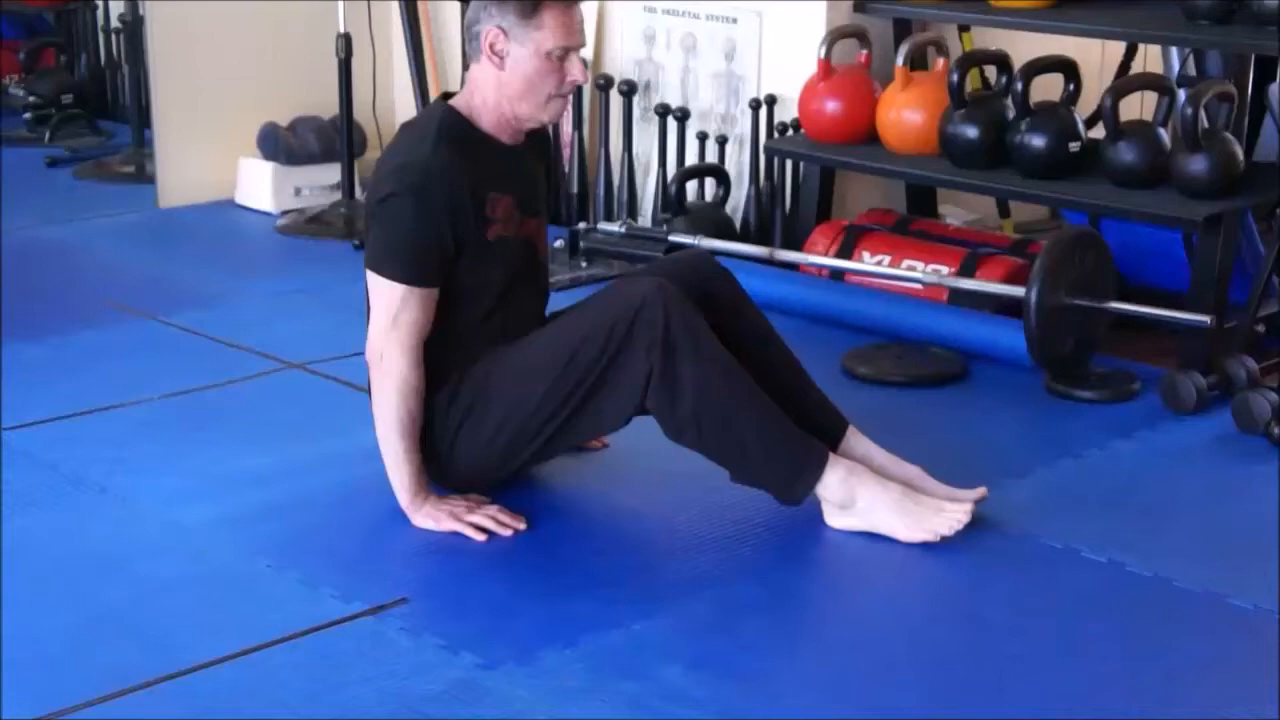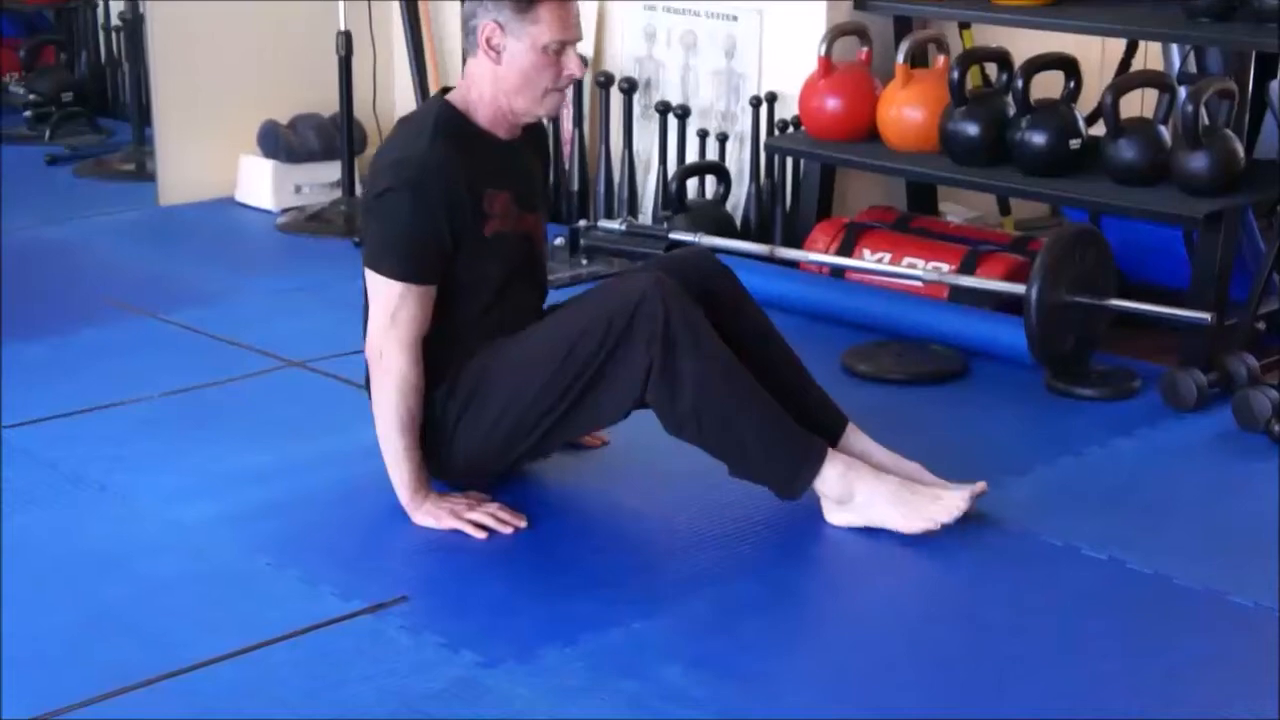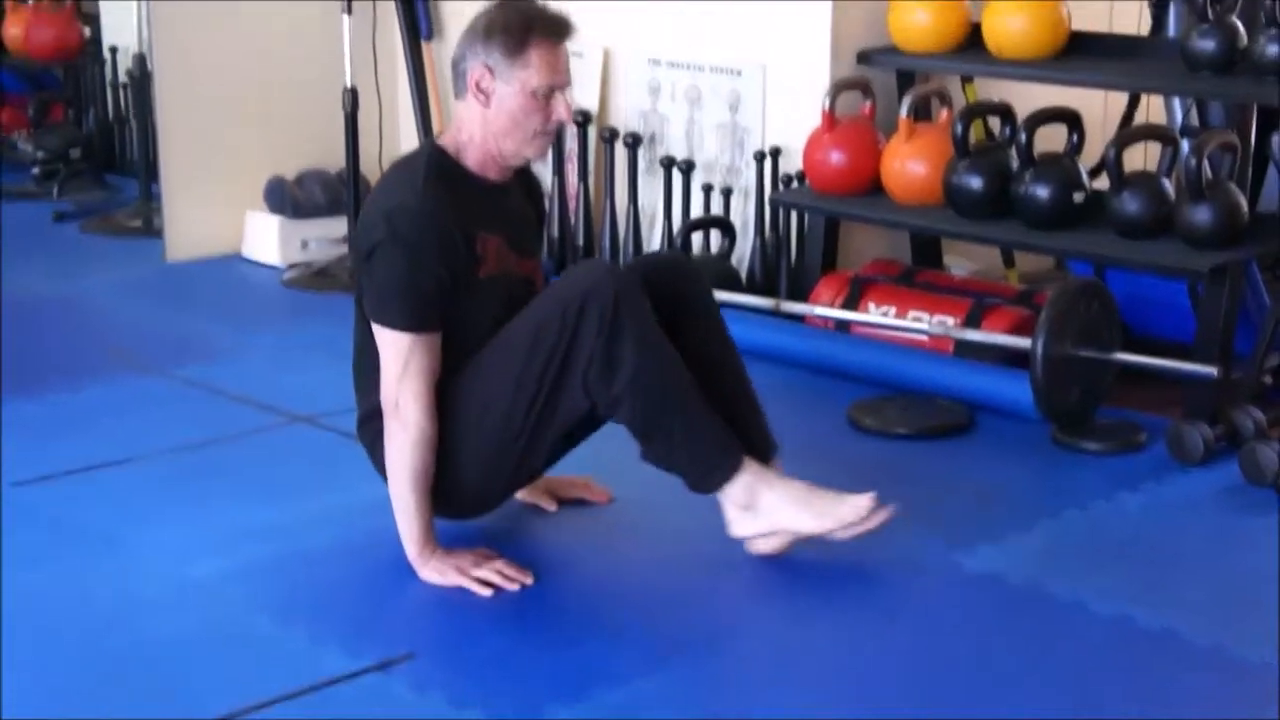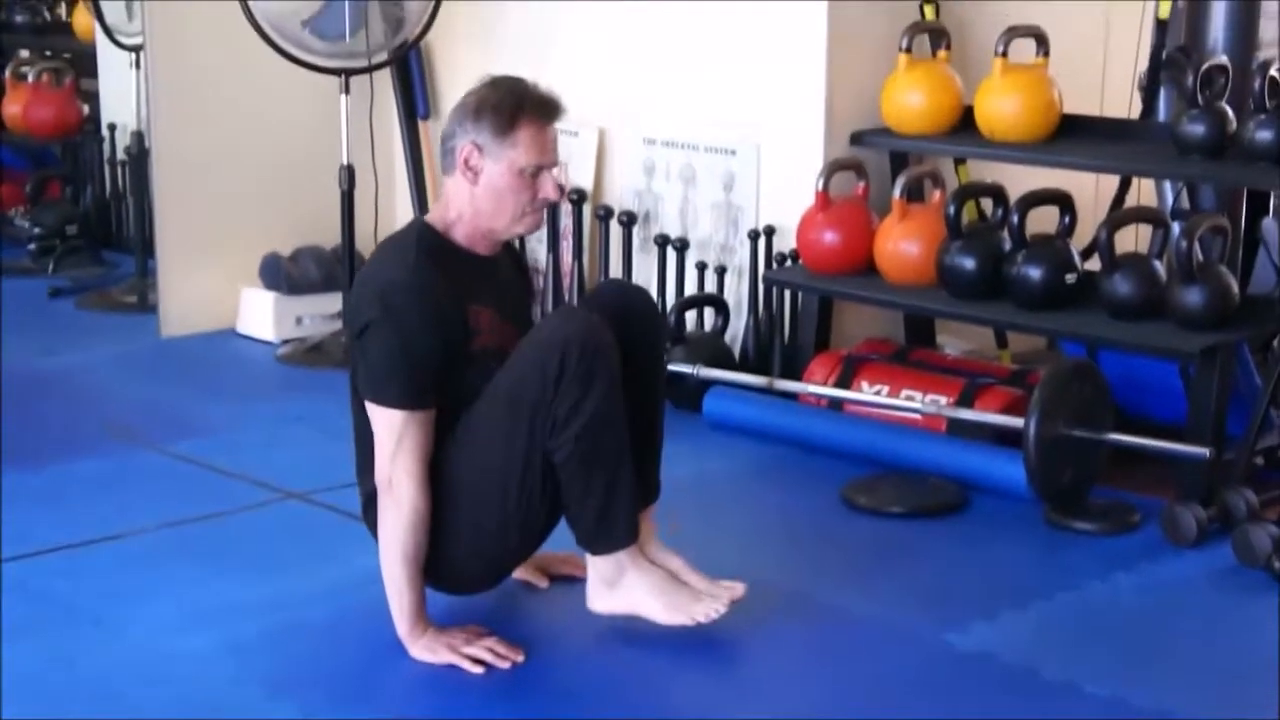
dt=0.4s
person 1, frame 1
left shoulder: (527, 143)
right shoulder: (426, 172)
right elbow: (391, 346)
left wrist: (554, 402)
right wrist: (417, 498)
left hip: (508, 385)
right hip: (456, 424)
left knee: (695, 280)
right knee: (648, 315)
left ankle: (846, 451)
right ankle: (836, 486)
person 1, frame 2
left shoulder: (525, 140)
right shoulder: (422, 166)
right elbow: (390, 343)
left wrist: (543, 405)
right wrist: (416, 497)
left hip: (505, 378)
right hip: (453, 415)
left knee: (695, 276)
right knee: (649, 310)
left ankle: (848, 450)
right ankle: (836, 483)
person 1, frame 3
left shoulder: (516, 189)
right shoulder: (411, 212)
right elbow: (404, 393)
left wrist: (525, 472)
right wrist: (426, 553)
left hip: (492, 432)
right hip: (446, 456)
left knee: (670, 279)
right knee: (597, 300)
left ankle: (752, 482)
right ankle: (745, 494)
person 1, frame 4
left shoulder: (502, 262)
right shoulder: (406, 286)
right elbow: (398, 468)
left wrist: (516, 546)
right wrist: (415, 630)
left hip: (490, 506)
right hip: (447, 534)
left knee: (625, 309)
right knee: (574, 344)
left ankle: (629, 542)
right ankle: (614, 570)
